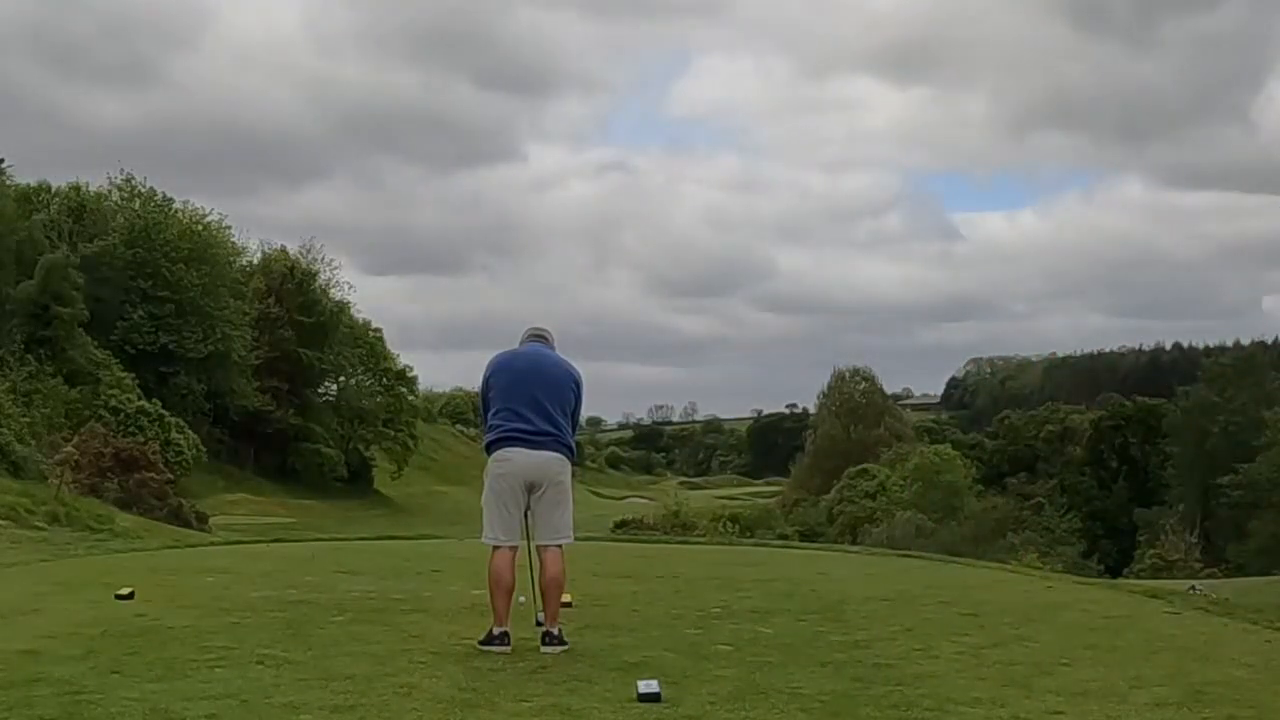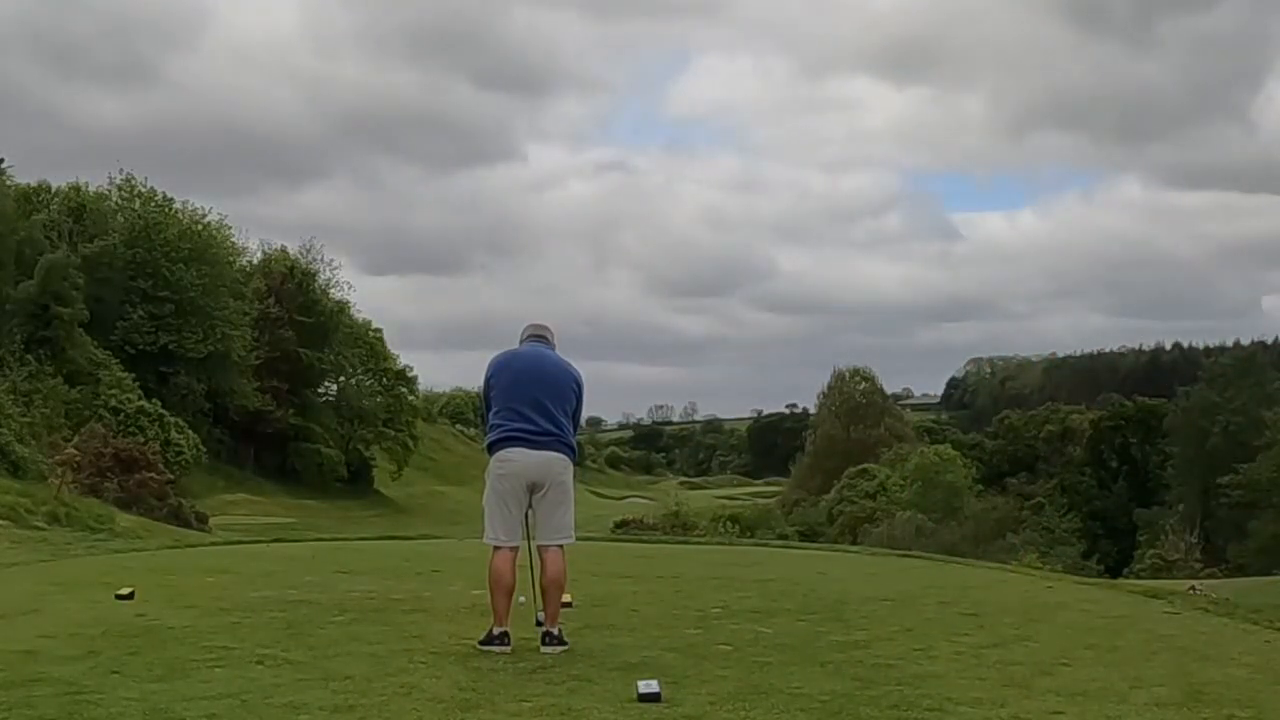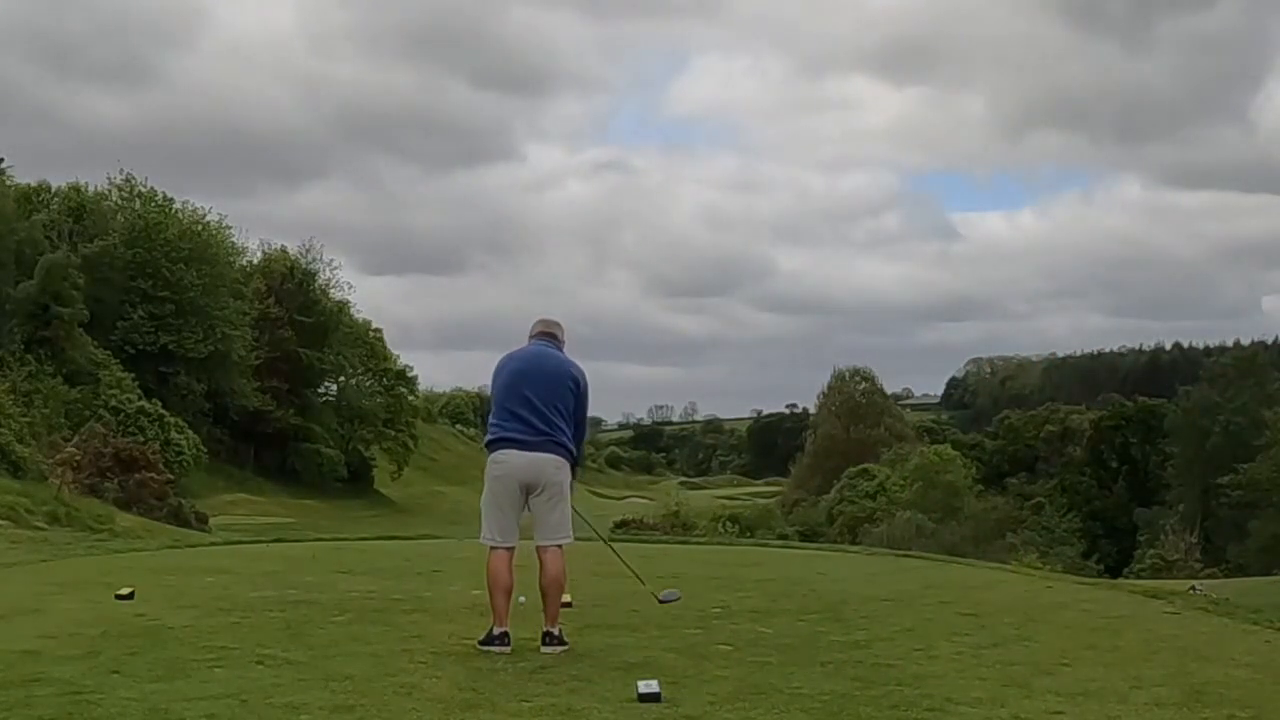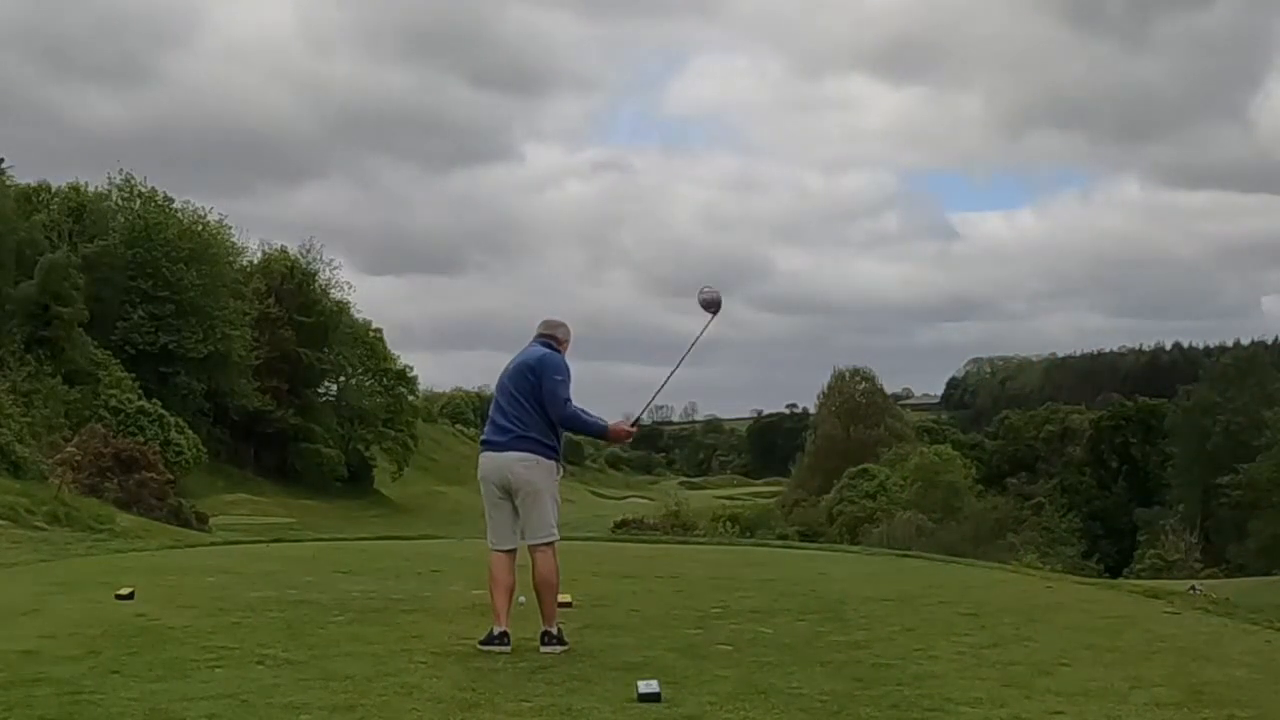
dt=0.7s
person 1, frame 1
left shoulder: (498, 362)
right shoulder: (569, 370)
left elbow: (485, 416)
left hip: (506, 456)
right hip: (554, 459)
left knee: (503, 546)
right knee: (551, 547)
left ankle: (500, 631)
right ankle: (551, 631)
person 1, frame 2
left shoulder: (499, 362)
right shoulder: (569, 371)
left hip: (508, 457)
right hip: (555, 460)
left knee: (504, 546)
right knee: (553, 547)
left ankle: (500, 631)
right ankle: (552, 631)
person 1, frame 3
left shoulder: (506, 362)
right shoulder: (572, 371)
right elbow: (577, 429)
right wrist: (570, 472)
left hip: (505, 458)
right hip: (550, 461)
left knee: (500, 546)
right knee: (551, 547)
left ankle: (499, 630)
right ankle: (552, 632)
person 1, frame 4
left shoulder: (518, 362)
right shoulder: (551, 360)
left elbow: (561, 409)
right elbow: (561, 413)
left wrist: (605, 427)
right wrist: (607, 431)
left hip: (491, 460)
right hip: (531, 461)
left knee: (501, 548)
right knee: (542, 546)
left ankle: (500, 629)
right ankle: (550, 630)
